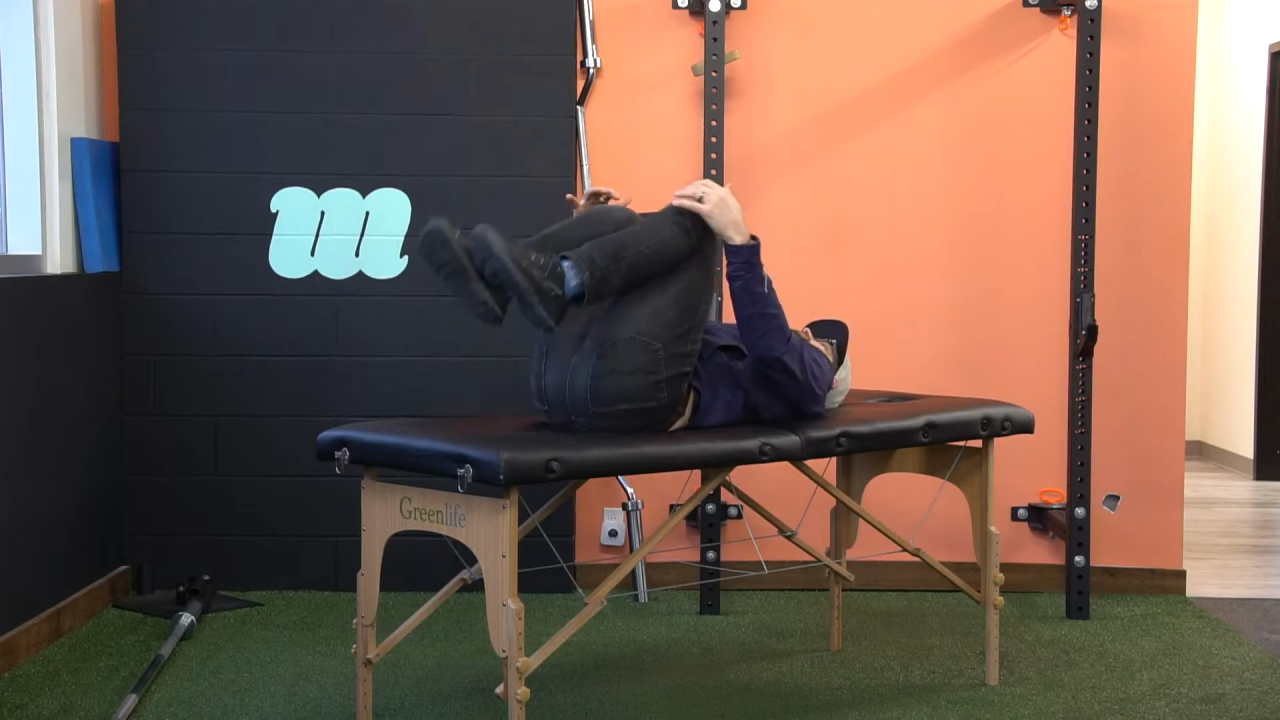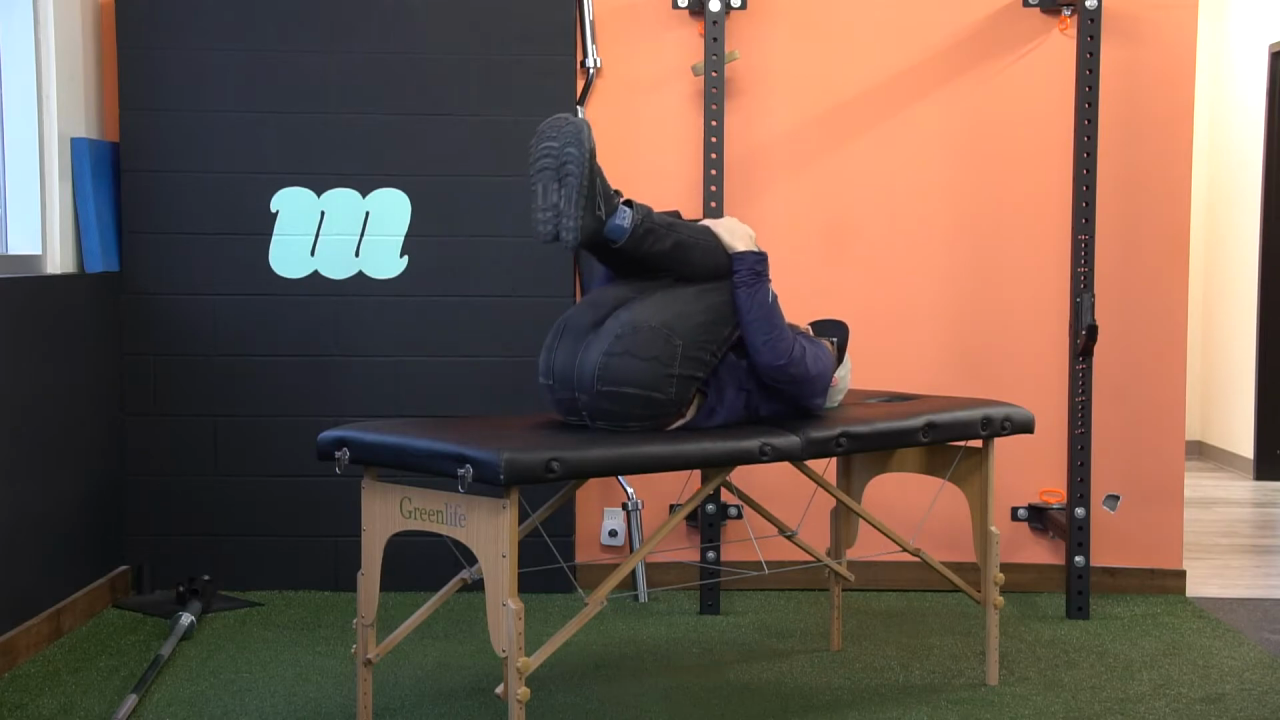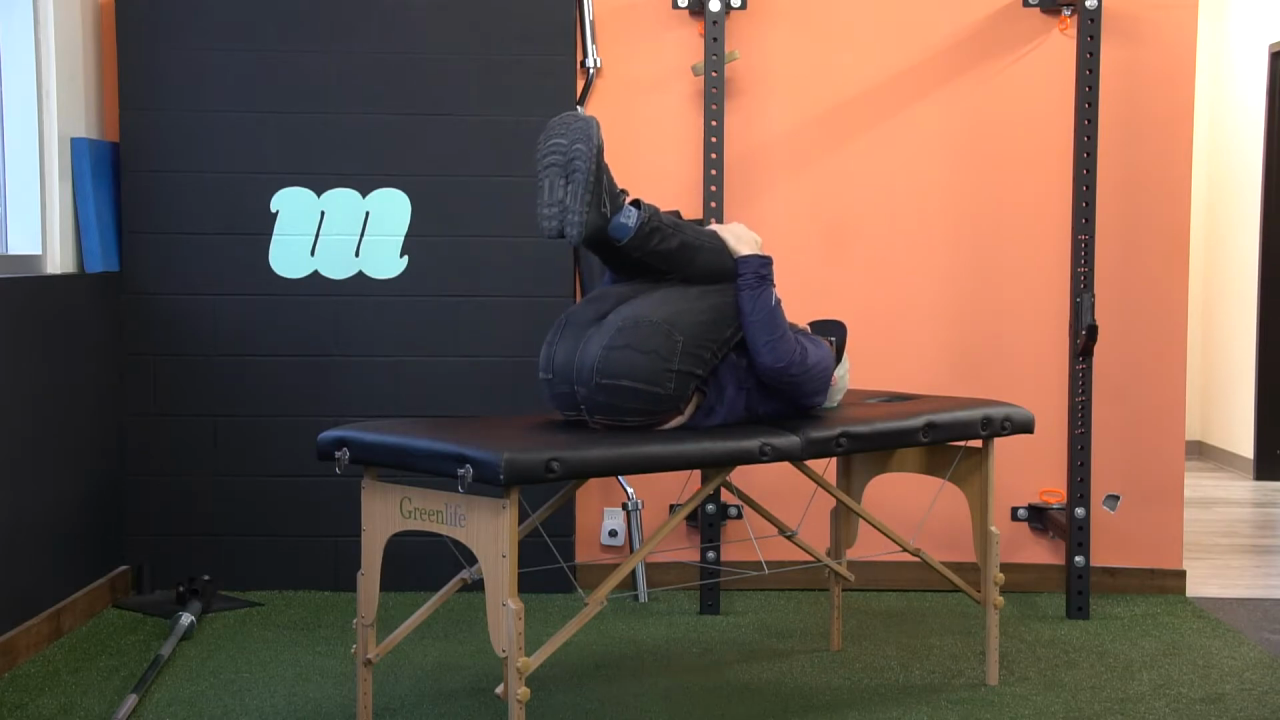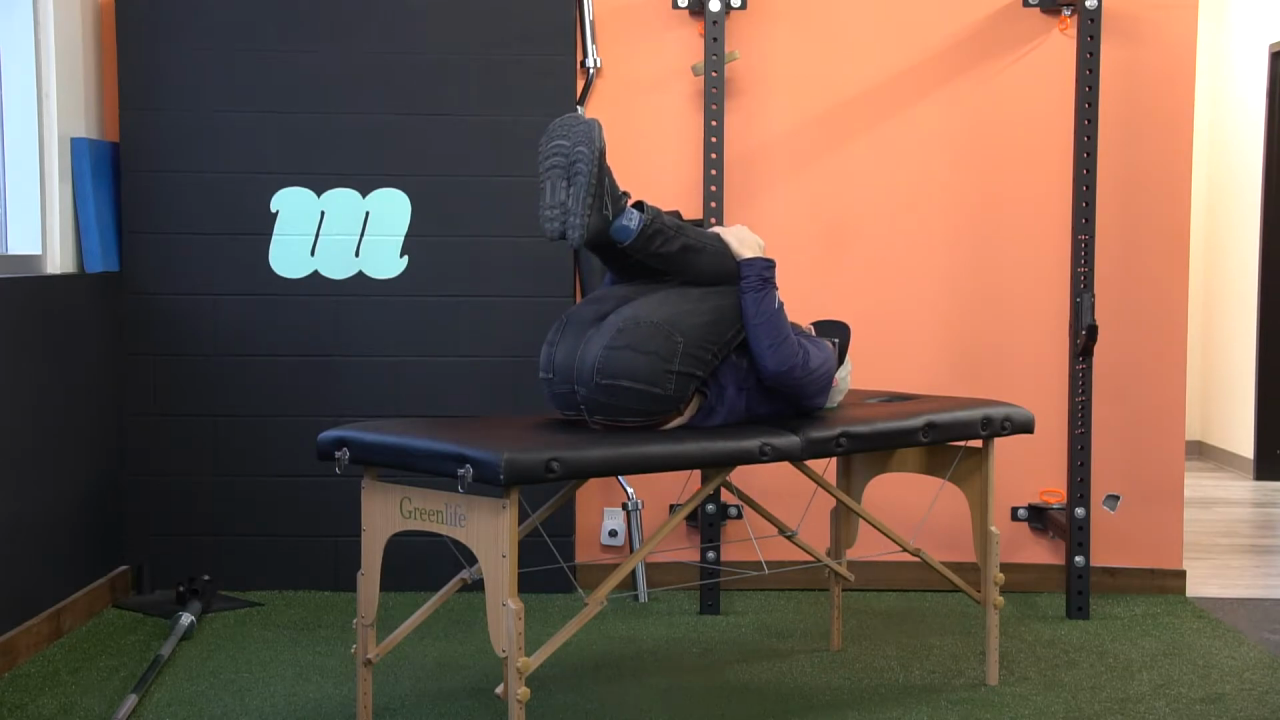
dt=0.7s
person 1, frame 1
left shoulder: (806, 380)
right shoulder: (726, 346)
left elbow: (772, 344)
left wrist: (741, 239)
right wrist: (590, 223)
left hip: (633, 390)
right hip: (566, 380)
left knee: (692, 226)
left ankle: (551, 278)
right ankle: (495, 278)
person 1, frame 2
left shoulder: (812, 369)
right shoulder: (732, 345)
left elbow: (775, 357)
left wrist: (747, 258)
left hip: (639, 376)
left ankle: (606, 215)
right ankle: (593, 216)
person 1, frame 3
left shoulder: (813, 365)
right shoulder: (735, 348)
left elbow: (777, 360)
left wrist: (752, 261)
left hip: (642, 380)
left knee: (740, 266)
left ankle: (610, 213)
right ankle: (599, 214)
person 1, frame 4
left shoulder: (816, 363)
right shoulder: (735, 346)
left elbow: (779, 363)
left wrist: (753, 265)
left knee: (739, 270)
left ankle: (614, 216)
right ankle: (603, 215)
